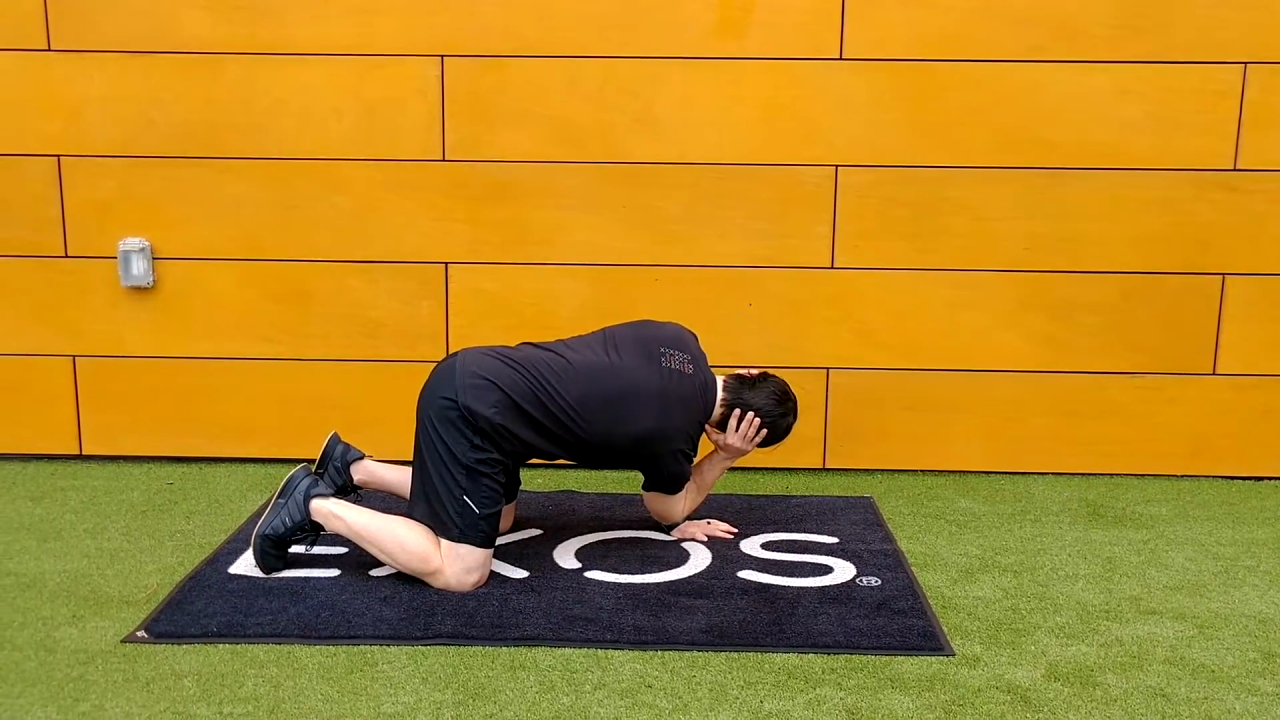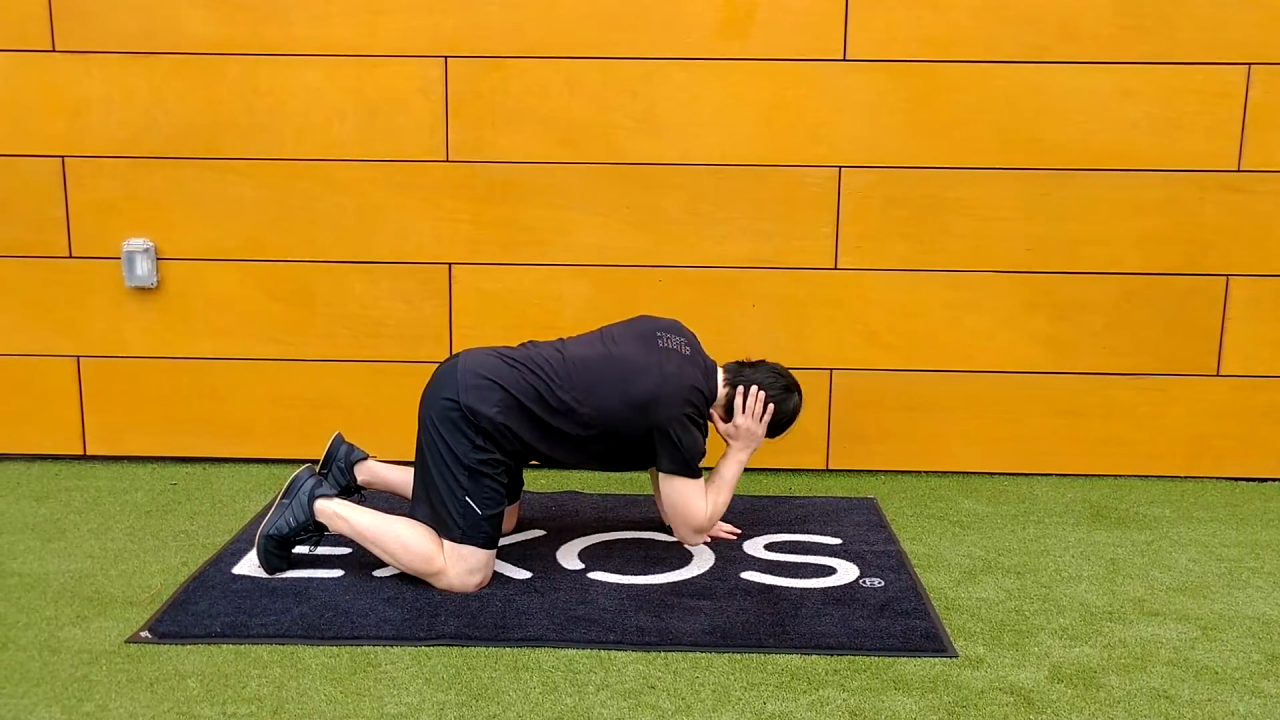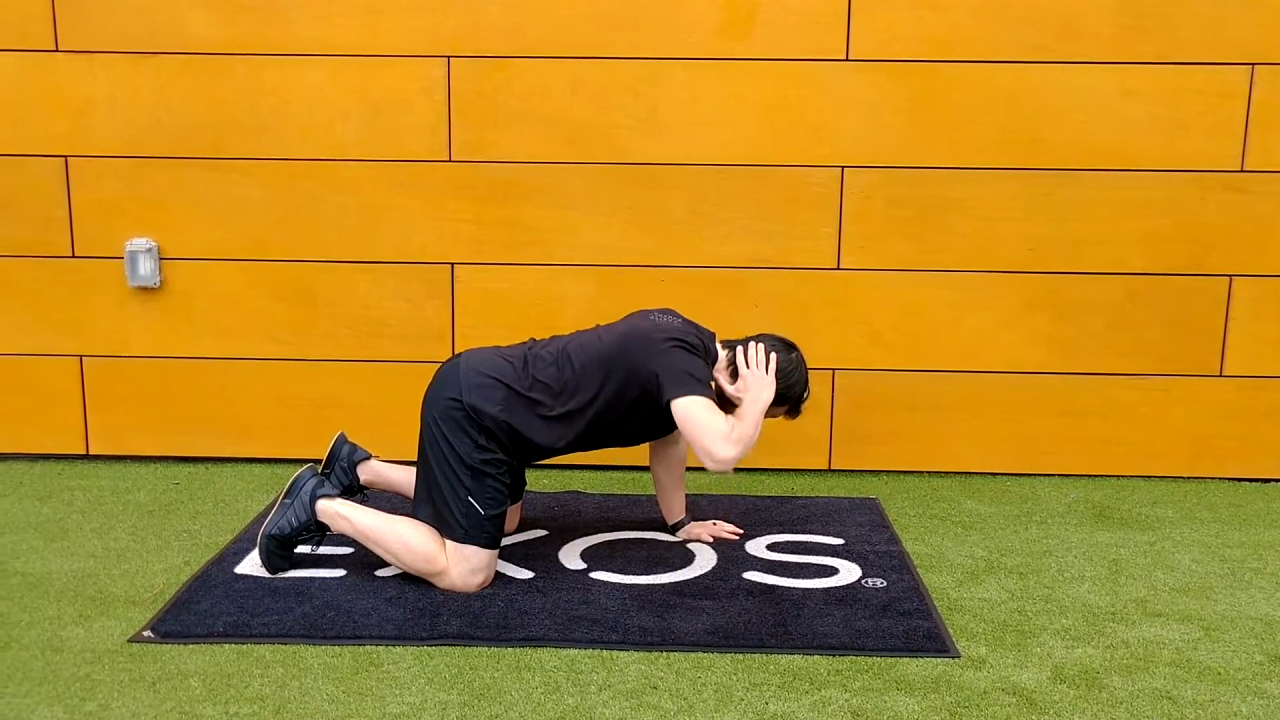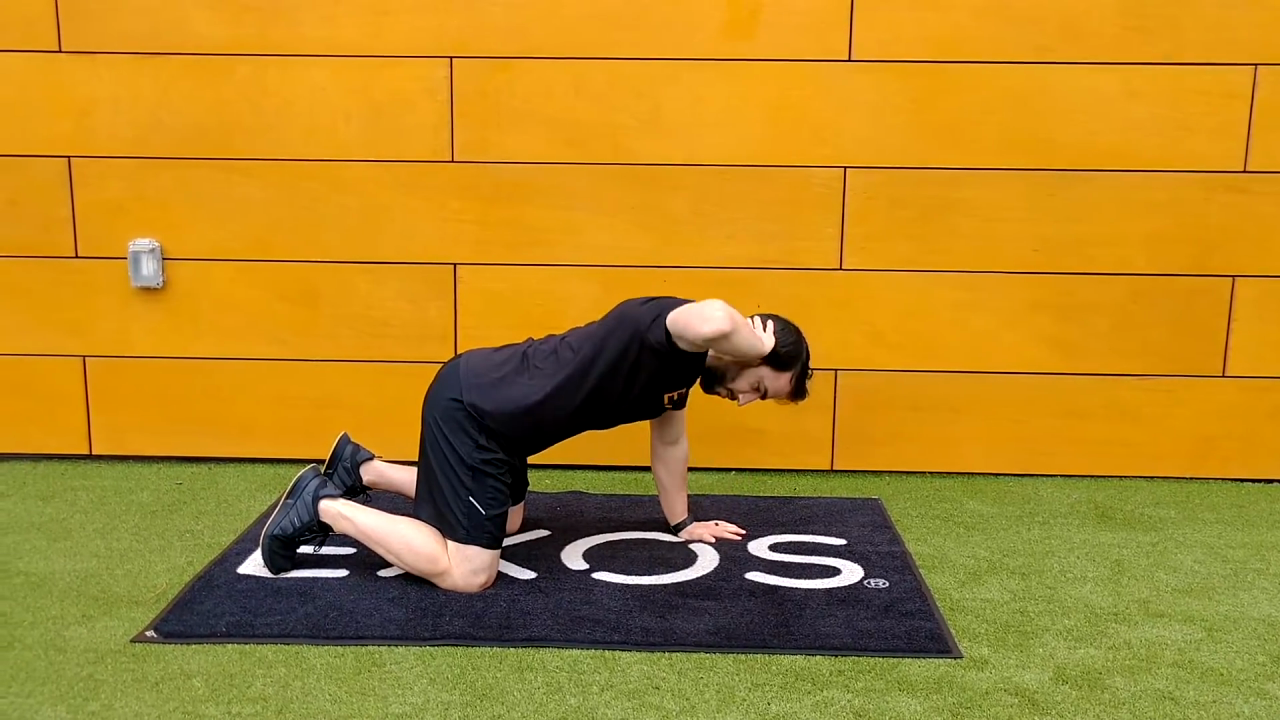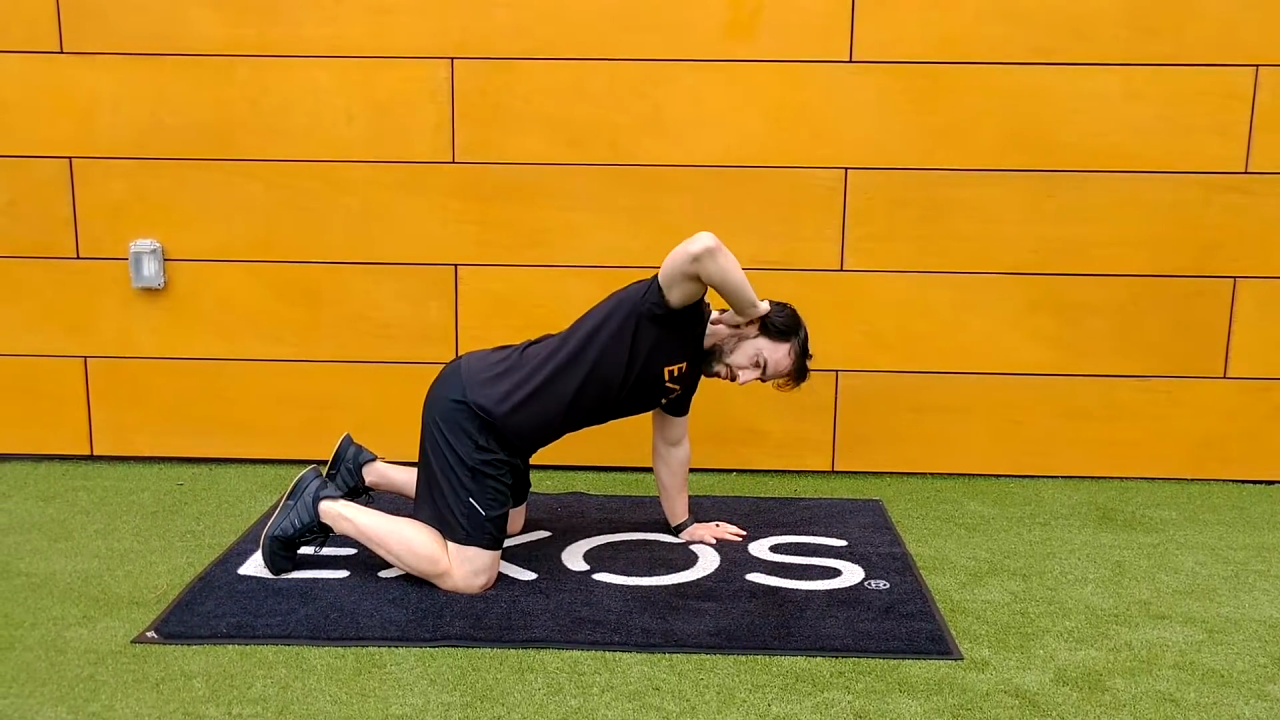
dt=0.3s
person 1, frame 1
left shoulder: (680, 345)
right shoulder: (674, 430)
right elbow: (666, 507)
left wrist: (679, 523)
right wrist: (724, 459)
left hip: (472, 378)
right hip: (469, 412)
left knee: (497, 519)
right knee: (461, 572)
left ankle: (352, 467)
right ankle: (317, 505)
person 1, frame 2
left shoulder: (679, 344)
right shoulder: (683, 403)
right elbow: (695, 524)
left wrist: (679, 521)
right wrist: (743, 450)
left hip: (476, 383)
right hip: (470, 412)
left knee: (501, 519)
right knee: (464, 573)
left ankle: (354, 467)
right ankle: (319, 505)
person 1, frame 3
left shoulder: (682, 341)
right shoulder: (682, 357)
left elbow: (667, 435)
right elbow: (720, 451)
left wrist: (679, 521)
right wrist: (758, 399)
left hip: (480, 388)
right hip: (471, 409)
left knee: (502, 519)
right knee: (466, 573)
left ankle: (358, 468)
right ankle: (321, 505)
person 1, frame 4
left shoulder: (684, 360)
right shoulder: (680, 335)
left elbow: (669, 438)
right elbow: (718, 322)
left wrist: (682, 523)
right wrist: (759, 346)
left hip: (488, 405)
right hip: (470, 409)
left knee: (504, 521)
right knee: (469, 572)
left ankle: (361, 469)
right ankle: (323, 507)
person 1, frame 5
left shoulder: (688, 359)
right shoulder: (674, 314)
left elbow: (671, 441)
right elbow: (702, 249)
left wrist: (682, 523)
right wrist: (753, 310)
left hip: (490, 409)
right hip: (471, 410)
left knee: (508, 523)
right knee: (469, 575)
left ankle: (363, 469)
right ankle: (325, 506)
